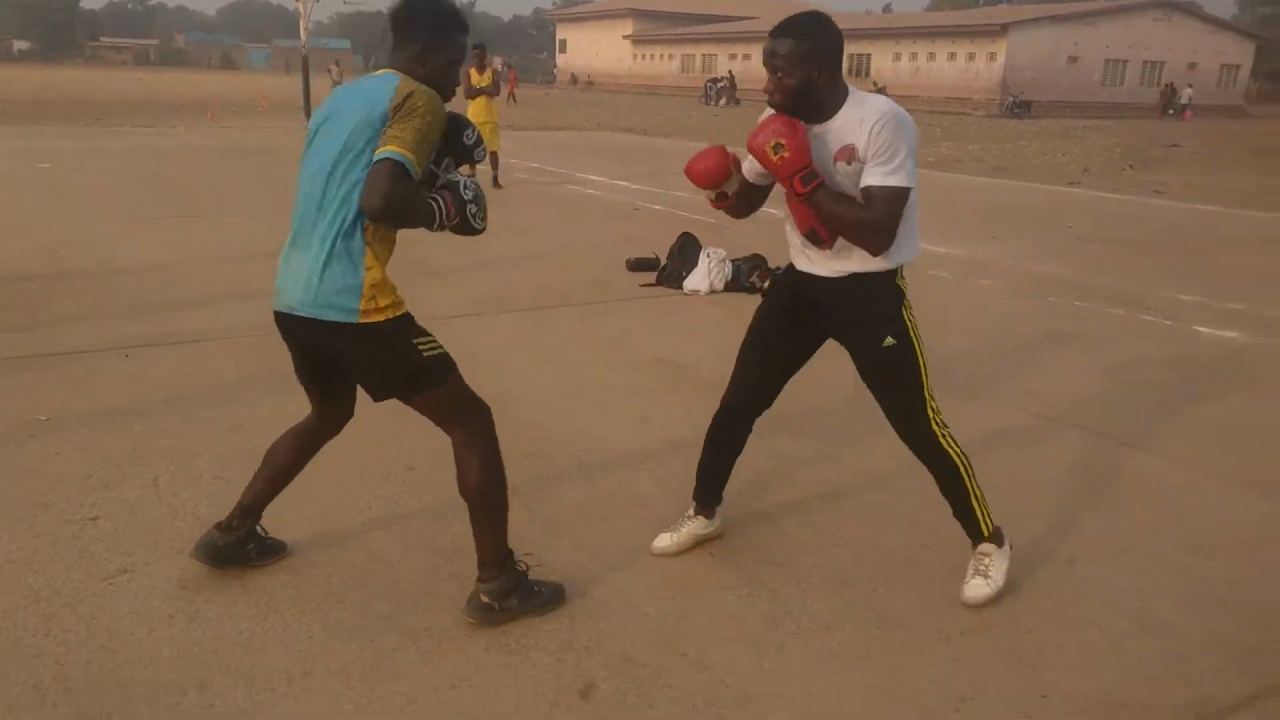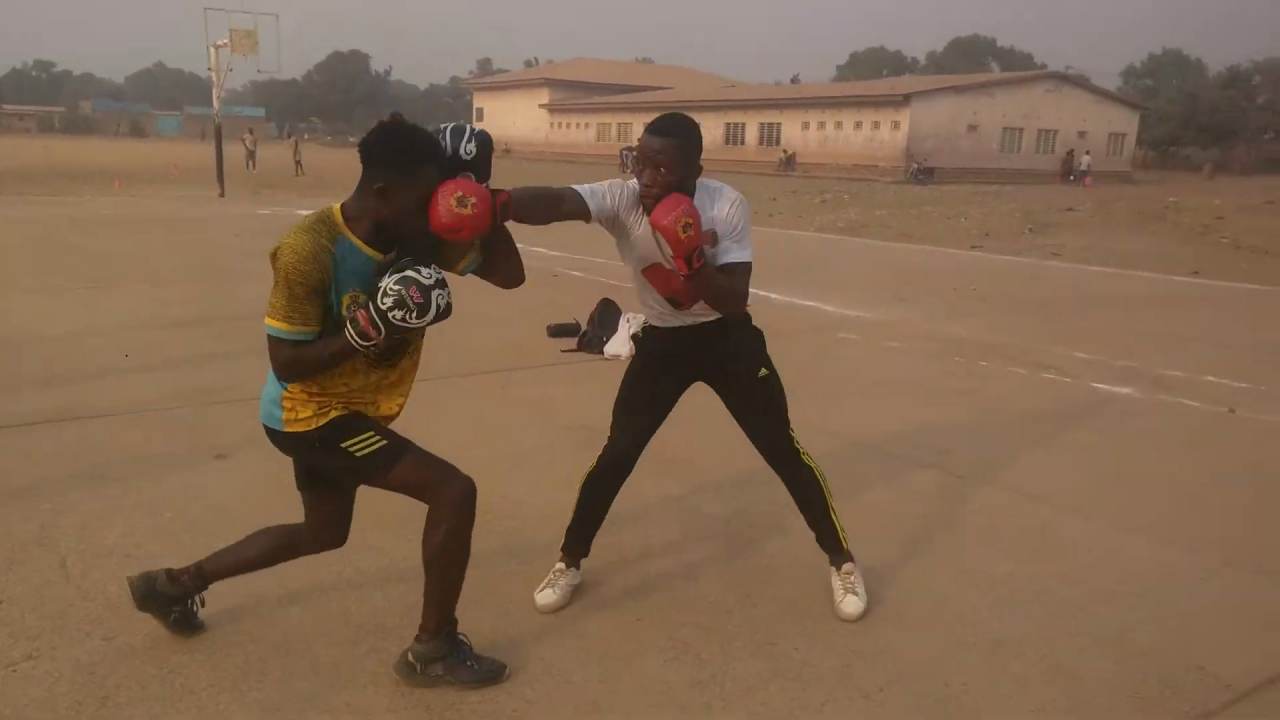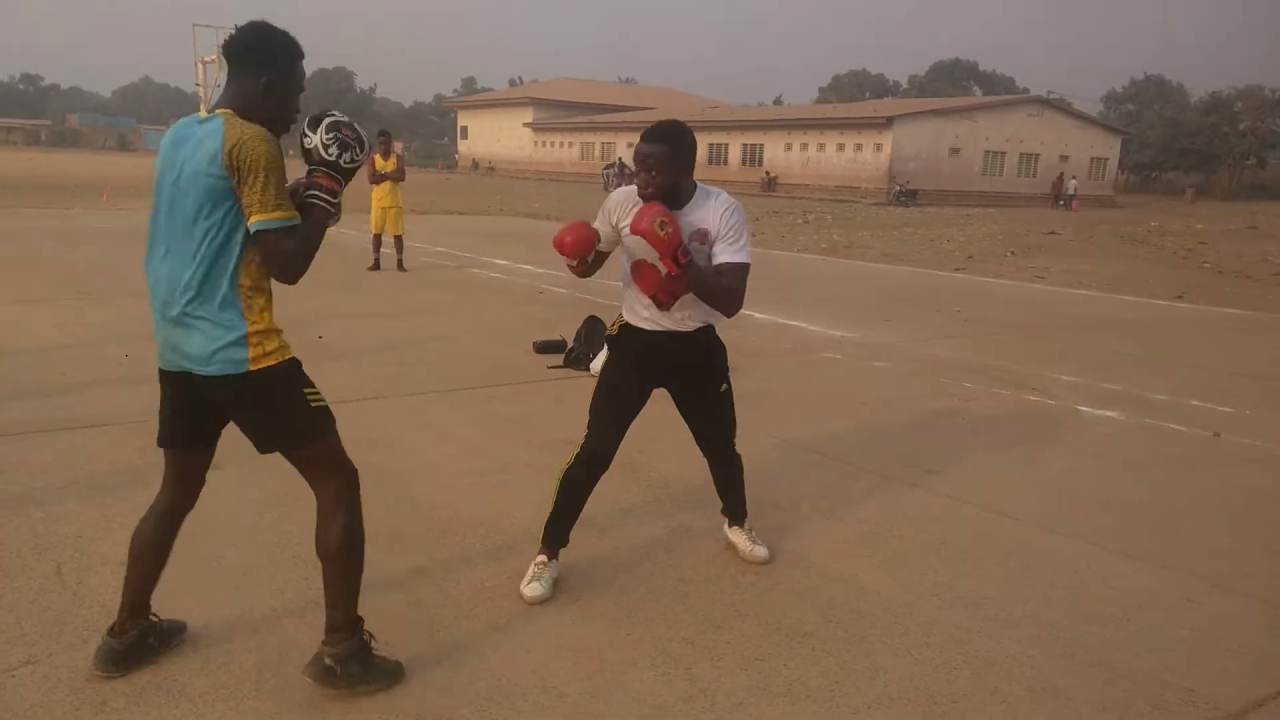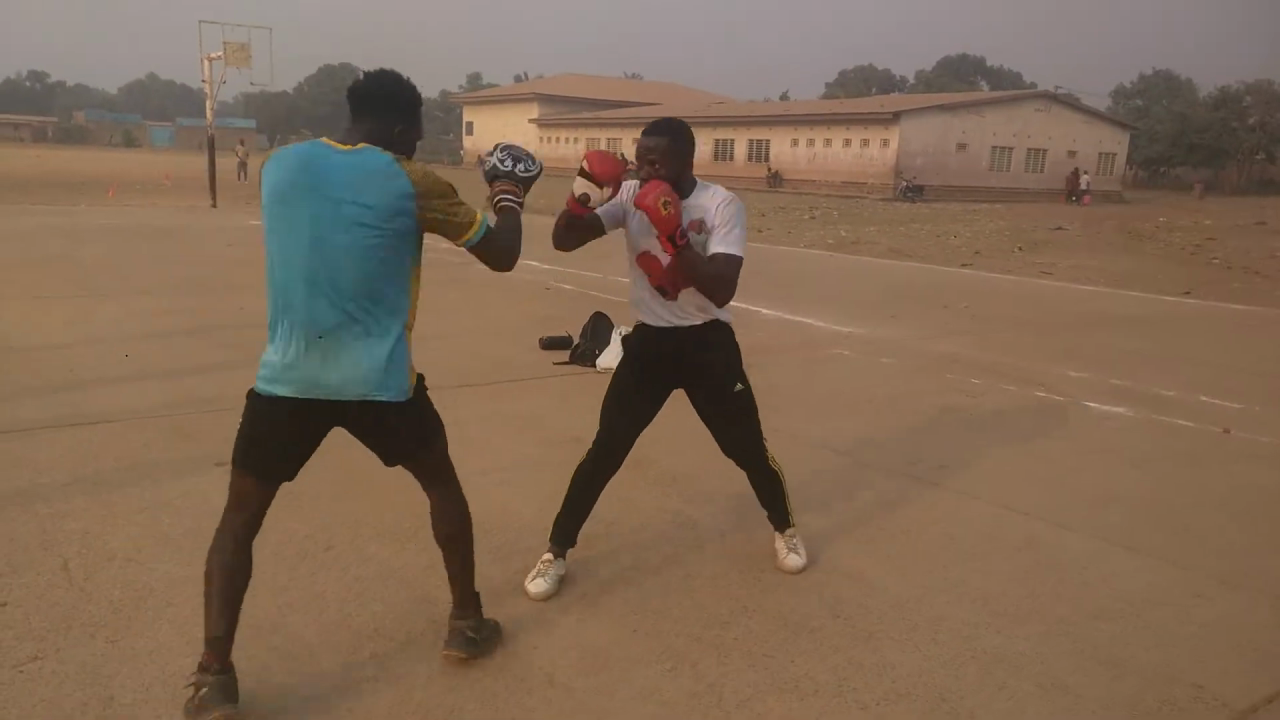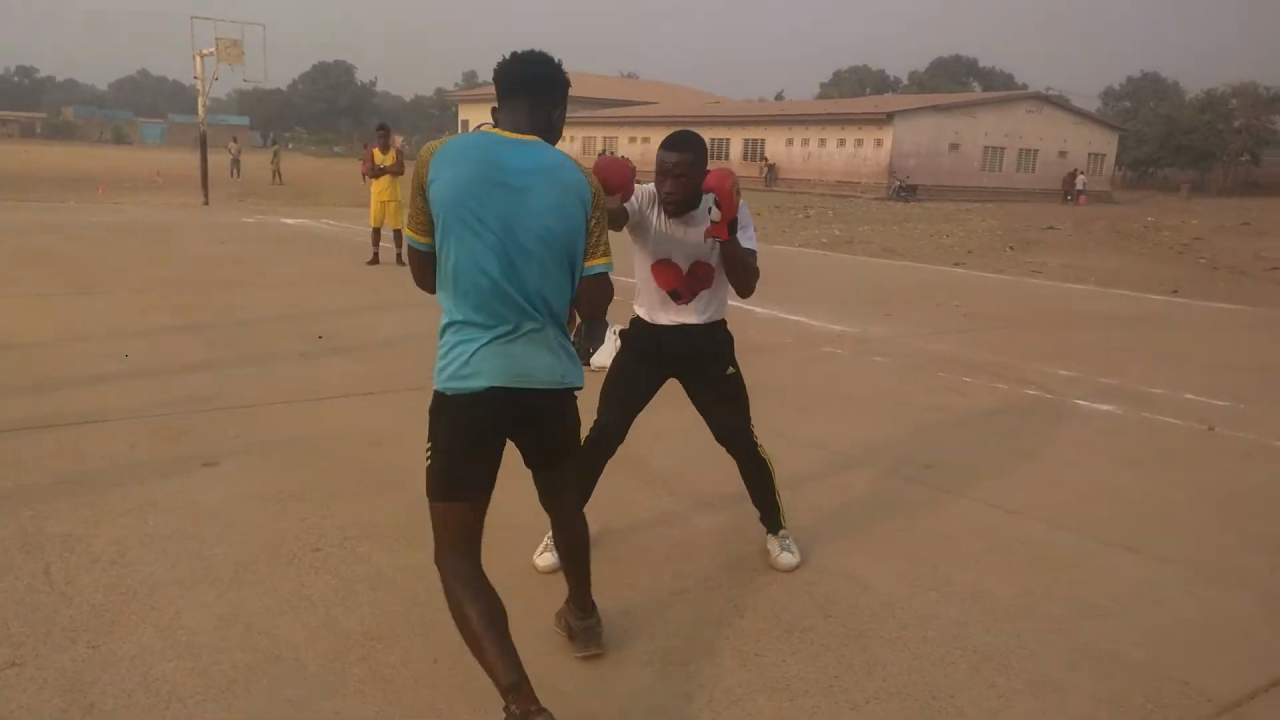
dt=0.5s
person 1, frame 1
left shoulder: (341, 97)
right shoulder: (418, 101)
right elbow: (377, 202)
left wrist: (431, 172)
right wrist: (444, 205)
left hip: (295, 302)
right hip: (354, 308)
left knee: (329, 415)
right knee: (471, 422)
left ankle: (232, 531)
right ankle: (496, 583)
person 1, frame 2
left shoulder: (419, 231)
right shoulder: (308, 249)
left elbow: (508, 273)
right elbow: (287, 364)
right wrist: (373, 323)
left hip: (347, 413)
right hip: (307, 416)
left knee: (322, 532)
right knee: (454, 491)
left ankle: (173, 583)
right ankle: (433, 646)
person 1, frame 3
left shoulder: (179, 136)
right shoulder: (252, 143)
right elbow: (288, 263)
left wrist: (297, 193)
right wrist: (328, 181)
left hip: (178, 352)
right hip: (243, 355)
left knee: (178, 489)
right knee: (336, 481)
left ankle: (125, 633)
right ankle: (343, 645)
person 1, frame 4
left shoulder: (280, 165)
right shoulder: (414, 185)
right elbow: (501, 254)
right wrist: (509, 190)
left hip: (286, 378)
right hip: (379, 380)
left knee: (237, 520)
right knee: (441, 480)
right ankle: (467, 620)
person 1, frame 5
left shoulder: (438, 162)
right shoulder: (580, 181)
left elbow: (424, 272)
right elbow: (595, 308)
left hip: (467, 380)
right hip: (549, 379)
left knee: (457, 557)
right knee: (560, 495)
right ankle: (581, 614)
person 2, frame 1
left shoulder: (884, 121)
right shoulder: (778, 124)
left elbow: (877, 236)
right elbow: (744, 202)
left wrist: (802, 174)
right wrist: (721, 186)
left hip: (871, 292)
right hip: (800, 286)
left knee: (918, 425)
right knee: (739, 403)
left ankle: (988, 545)
right ankle: (703, 515)
person 2, frame 2
left shoulder: (727, 205)
right shoulder: (619, 196)
left elbow: (734, 302)
right elbow: (551, 202)
left wrist: (690, 257)
left hip: (728, 338)
right hip: (662, 342)
left knee: (784, 451)
right knee: (618, 454)
left ankle: (842, 563)
right ankle: (568, 562)
person 2, frame 3
left shoulder: (723, 211)
right shoulder: (620, 203)
left elbow: (731, 301)
right elbow: (588, 264)
left wrist: (679, 260)
right wrist: (578, 255)
left hip: (696, 347)
right hip: (636, 342)
left knee: (721, 445)
right knee: (596, 449)
left ankle: (736, 522)
right ankle: (548, 553)
person 2, frame 4
left shoulder: (722, 205)
right shoulder: (629, 195)
left elbow: (721, 291)
right elbow: (564, 239)
left wrist: (674, 236)
right wrist: (582, 198)
left hip: (708, 344)
right hip: (649, 341)
left knee: (747, 448)
right knee: (605, 449)
left ankle: (785, 530)
right ankle: (556, 552)
person 2, frame 5
left shoulder: (730, 210)
right shoulder: (638, 200)
left elbow: (747, 285)
right elbow: (601, 219)
left wrist: (728, 227)
left hip: (706, 339)
right hip: (647, 336)
left knee: (740, 439)
right knee: (602, 435)
left ankle: (776, 530)
right ankle: (559, 530)
